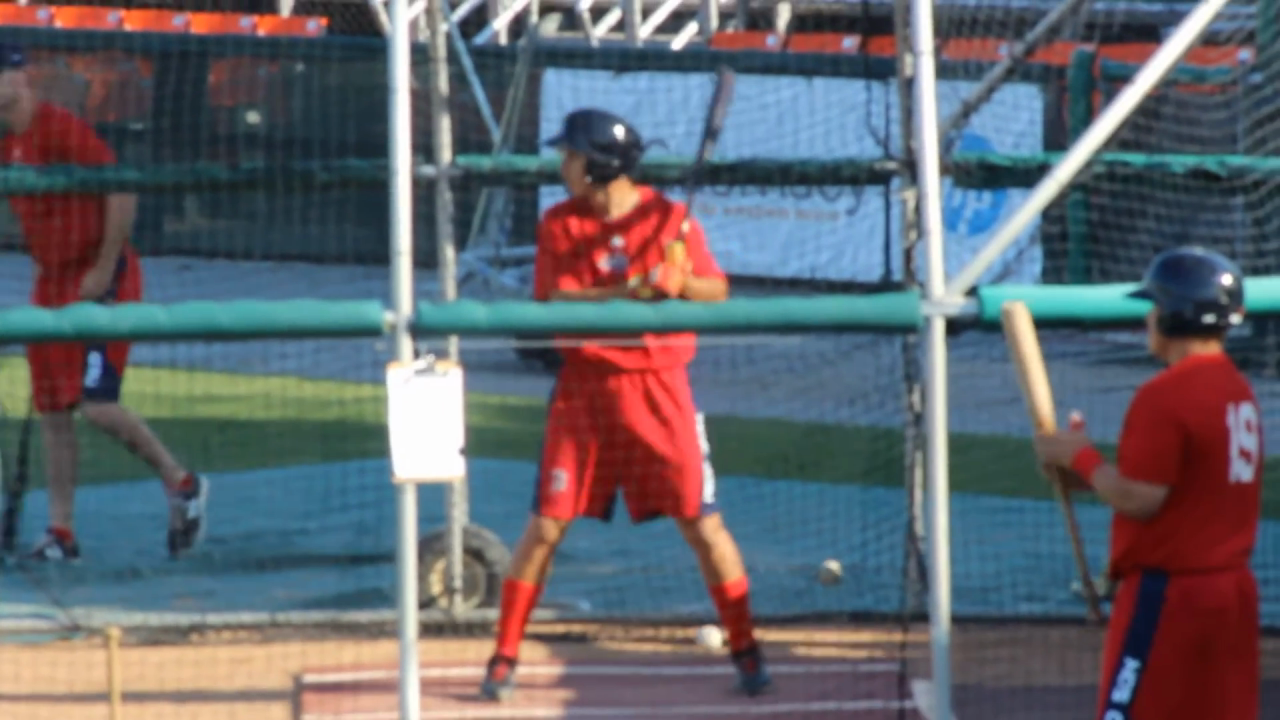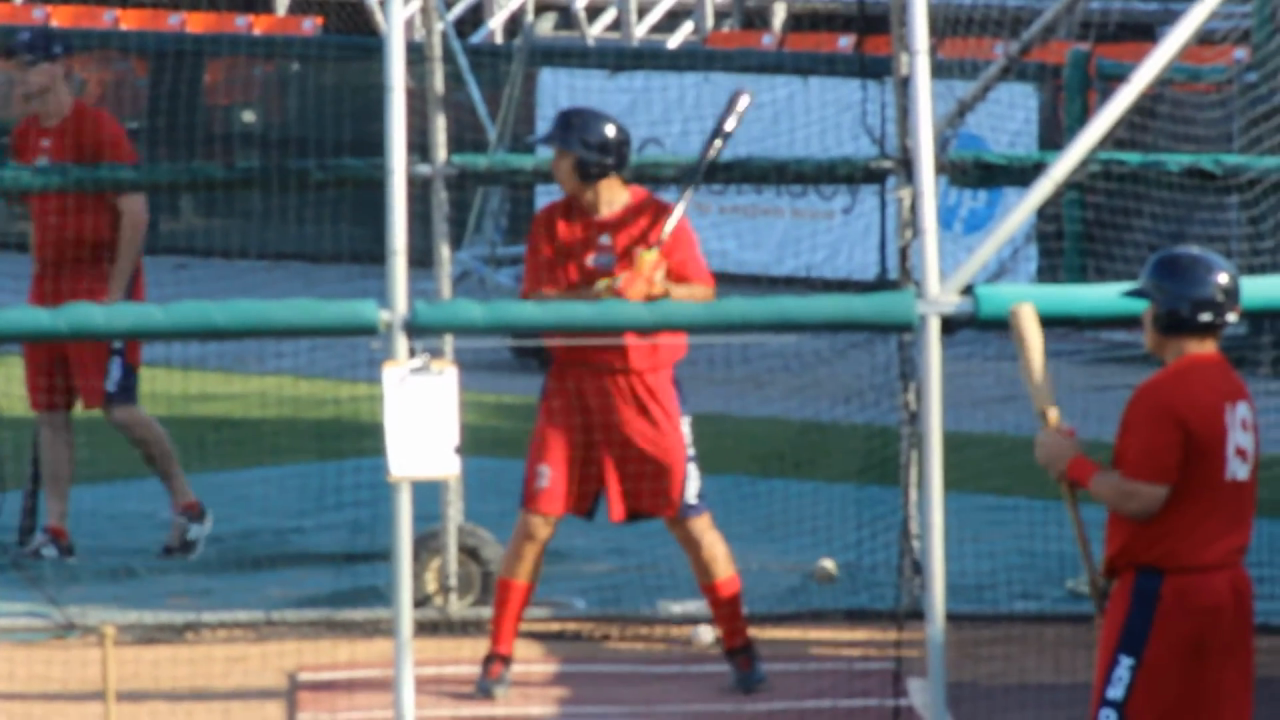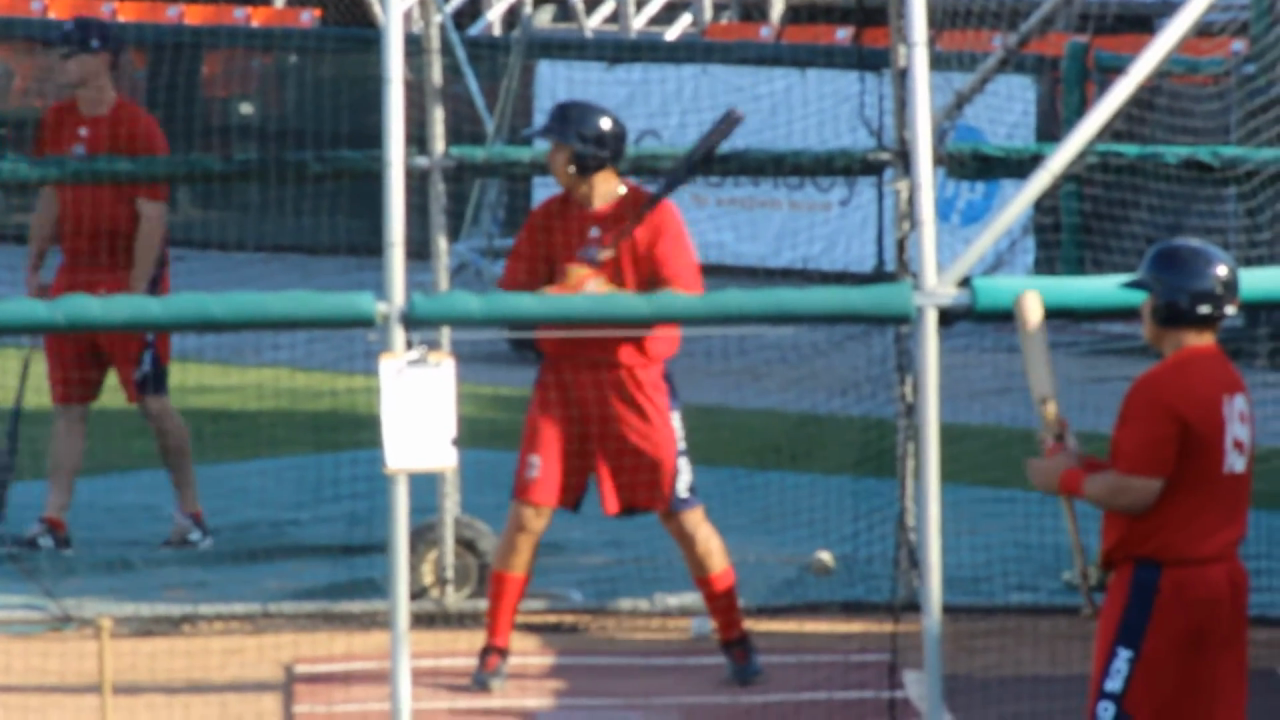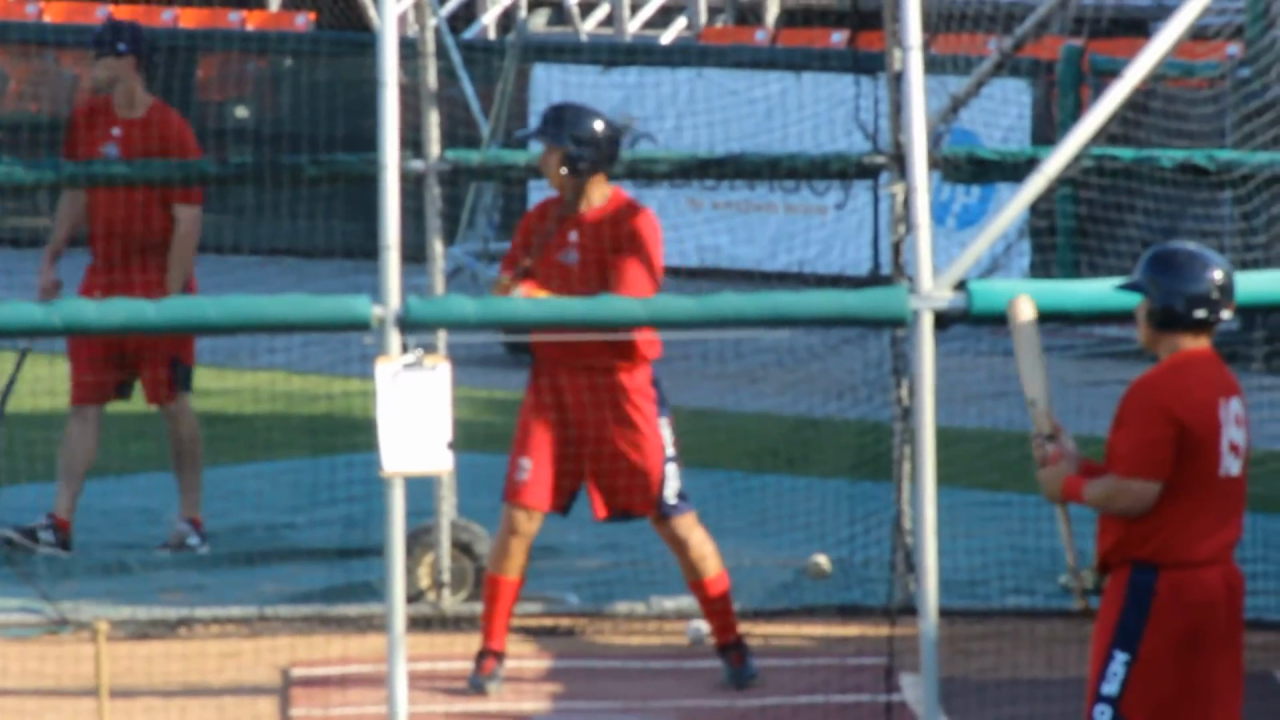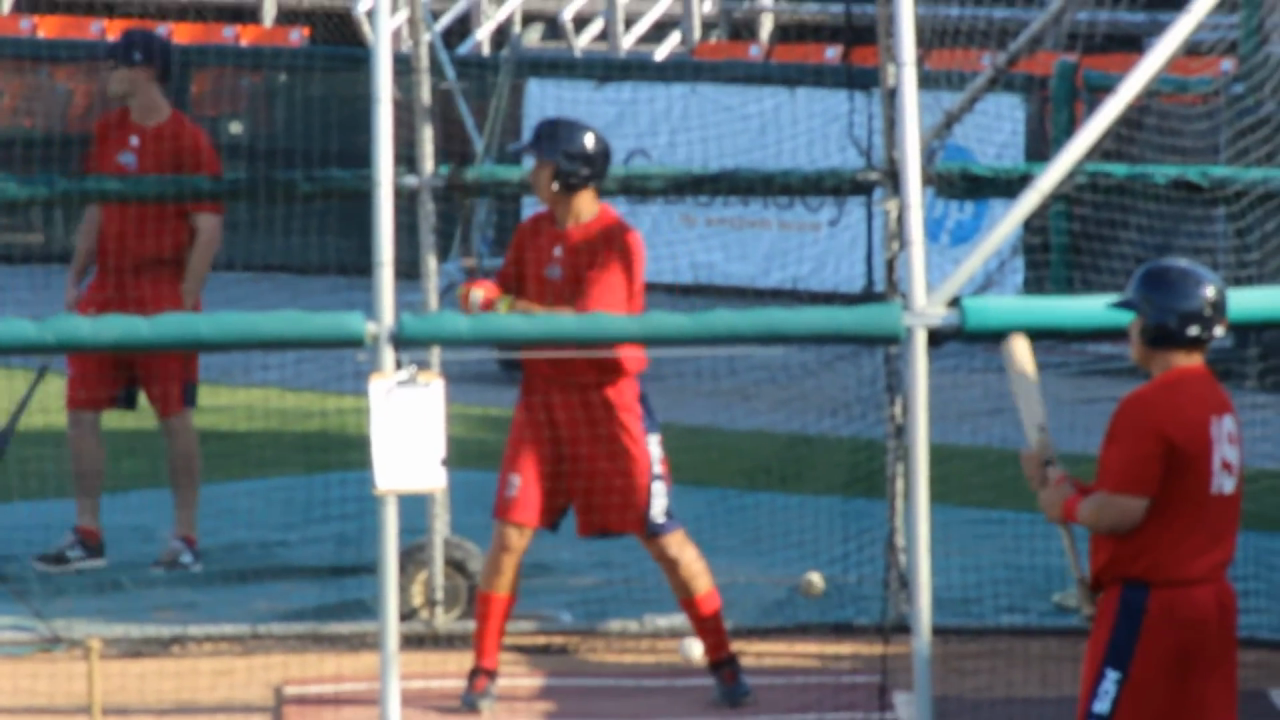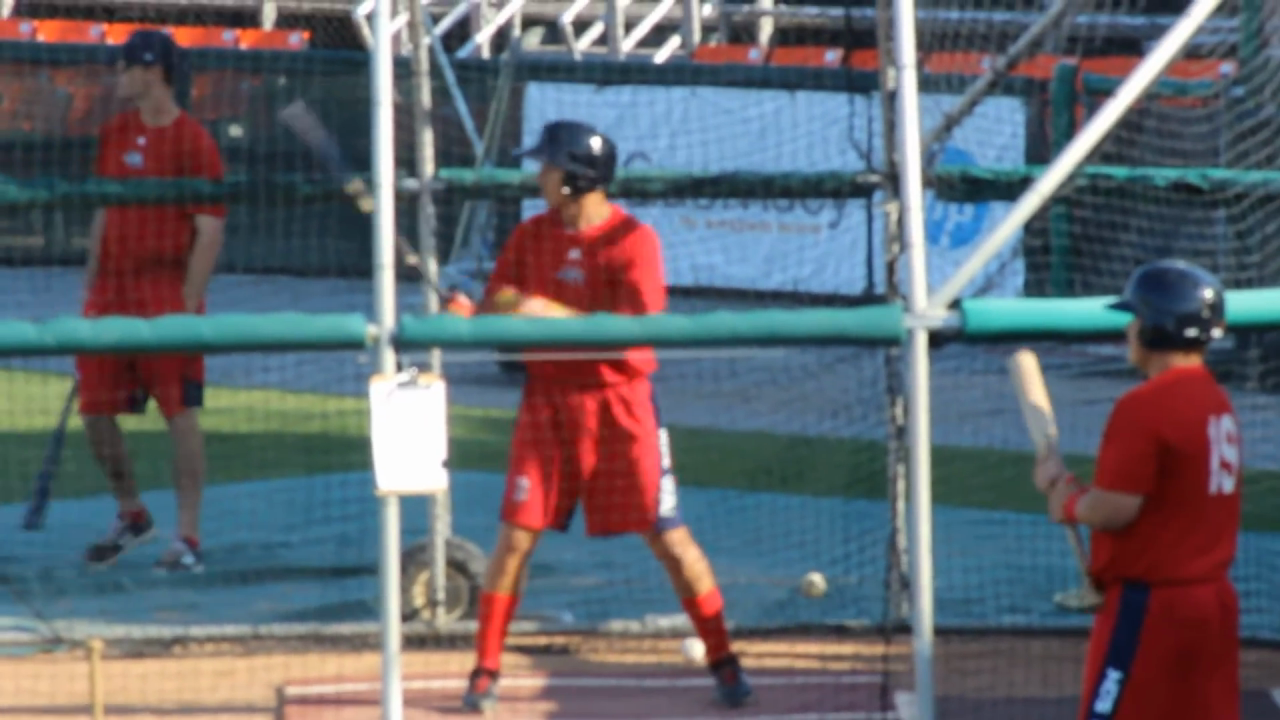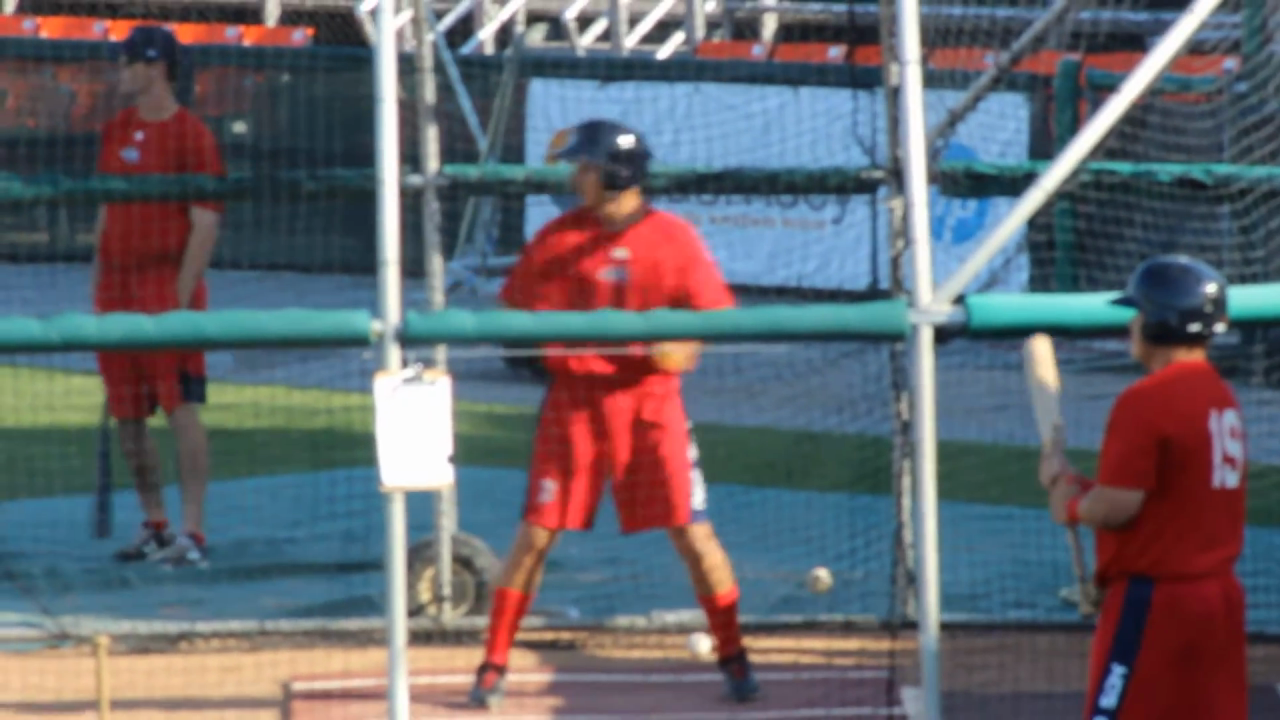
dt=0.2s
person 1, frame 1
left shoulder: (670, 218)
right shoulder: (558, 222)
left elbow: (717, 293)
right elbow: (559, 304)
left wrist: (683, 281)
right wrist: (635, 290)
left hip: (659, 386)
right hip: (584, 386)
left knee: (702, 522)
right knee: (546, 524)
left ankle: (746, 650)
right ankle: (504, 655)
person 1, frame 2
left shoulder: (661, 218)
right shoulder: (550, 222)
left elbow: (702, 296)
right elbow: (537, 305)
left wrist: (656, 289)
right wrist: (599, 294)
left hip: (645, 386)
right hip: (572, 383)
left knee: (691, 521)
right knee: (535, 522)
left ankle: (739, 647)
right ankle: (499, 654)
person 1, frame 3
left shoulder: (655, 215)
right shoulder: (546, 217)
left elbow: (684, 297)
right elbow: (512, 294)
left wrist: (607, 293)
right wrist: (548, 294)
left hip: (634, 380)
right hip: (563, 377)
left knee: (683, 515)
right knee: (527, 515)
left ankle: (735, 639)
right ankle: (495, 646)
person 1, frame 4
left shoulder: (632, 223)
right shoulder: (541, 218)
right elbow: (517, 287)
left wrist: (537, 298)
right wrist: (509, 290)
left hip: (621, 384)
right hip: (552, 381)
left knee: (673, 518)
right knee: (519, 518)
left ankle: (730, 642)
right ankle: (492, 650)
person 1, frame 5
left shoulder: (616, 239)
right shoulder: (531, 232)
right elbow: (510, 302)
left wrist: (500, 304)
right wrist: (480, 298)
left hip: (610, 401)
right hip: (543, 396)
left knee: (663, 536)
right knee: (510, 534)
left ankle: (722, 660)
right ankle: (484, 668)
person 1, frame 6
left shoulder: (634, 240)
right shoulder: (532, 236)
right elbow: (505, 306)
left wrist: (550, 311)
right wrist: (473, 313)
left hip: (620, 402)
right hip: (550, 399)
left knee: (668, 535)
right knee: (517, 535)
left ankle: (724, 660)
right ankle: (486, 668)
person 1, frame 7
left shoulder: (675, 236)
right shoulder: (560, 236)
left elbow: (713, 316)
right elbow: (517, 304)
left wrist: (680, 346)
left hip: (652, 399)
right hip: (576, 399)
left knee: (692, 532)
right knee: (537, 532)
left ankle: (733, 656)
right ankle: (494, 662)
person 2, frame 1
left shoulder: (64, 129)
left elbow: (124, 197)
left wrist: (103, 269)
left hip: (99, 284)
right hip: (52, 283)
left knee: (96, 405)
right knee: (51, 412)
left ankle: (181, 483)
right ankle: (59, 533)
person 2, frame 2
left shoulder: (100, 129)
right shoulder: (23, 135)
left elbow: (135, 212)
left wrist: (116, 292)
right wrist: (38, 281)
left hip: (105, 285)
right hip: (51, 286)
left knee: (119, 409)
right knee: (50, 412)
left ankle: (189, 509)
right ankle: (55, 532)
person 2, frame 3
left shoulder: (140, 128)
right shoulder: (55, 122)
left elbow: (154, 218)
left wrist: (135, 297)
right wrist: (34, 266)
left hip: (132, 279)
right hip: (75, 277)
left knee: (153, 402)
right knee: (68, 403)
left ankle: (193, 517)
right ankle: (54, 523)
person 2, frame 4
left shoulder: (172, 131)
right shoulder: (86, 120)
left elbow: (189, 220)
right elbow: (76, 193)
left wrist: (169, 297)
right wrist: (51, 261)
left hip: (158, 279)
right hip: (103, 277)
left knee: (173, 402)
right knee: (84, 402)
left ankle: (192, 523)
right ankle: (59, 523)
person 2, frame 5
left shoulder: (189, 141)
right shoulder: (106, 131)
left elbow: (208, 229)
right elbow: (95, 209)
left wrist: (185, 303)
right wrist: (75, 279)
left hip: (163, 293)
right hip: (107, 289)
left knee: (175, 416)
right knee: (81, 409)
left ankle: (185, 540)
right ankle: (86, 538)
person 2, frame 6
left shoulder: (194, 142)
right shoulder: (114, 133)
left elbow: (209, 232)
right elbow: (106, 212)
left wrist: (187, 308)
right wrist: (90, 285)
left hip: (167, 293)
right hip: (112, 291)
left knee: (180, 416)
right knee: (96, 410)
left ankle: (186, 540)
right ankle: (131, 517)
person 2, frame 7
left shoulder: (190, 135)
right shoulder: (114, 130)
left elbow: (205, 225)
right elbow: (108, 210)
left wrist: (180, 298)
right wrist: (97, 284)
left hip: (166, 289)
right hip: (117, 289)
left knee: (180, 410)
right knee: (126, 415)
left ankle: (191, 535)
right ankle: (155, 527)
person 3, frame 1
left shoulder: (1165, 394)
right shoulder: (1238, 390)
left elbow: (1138, 499)
left wrist: (1079, 455)
right wrist: (1085, 469)
left hip: (1168, 593)
right hip: (1231, 589)
person 3, frame 2
left shoulder: (1163, 393)
right shoulder: (1232, 387)
left elbow: (1140, 498)
left wrist: (1072, 466)
right wrist: (1089, 466)
left hip: (1164, 589)
right hip: (1225, 587)
person 3, frame 3
left shoulder: (1162, 385)
right shoulder: (1228, 380)
left elbow: (1135, 492)
left wrist: (1066, 479)
right wrist: (1083, 465)
left hip: (1160, 583)
right hip: (1220, 579)
person 3, frame 4
left shoulder: (1157, 388)
right shoulder: (1223, 383)
left elbow: (1133, 497)
left wrist: (1070, 485)
right wrist: (1080, 467)
left hip: (1156, 586)
right hip: (1215, 582)
person 3, frame 5
left shoulder: (1148, 406)
right shoulder: (1216, 401)
left elbow: (1120, 513)
left wrist: (1066, 504)
right wrist: (1066, 485)
left hip: (1148, 604)
right hip: (1209, 599)
person 3, frame 6
left shoulder: (1145, 405)
right shoulder: (1216, 402)
left elbow: (1113, 511)
left wrist: (1071, 505)
right wrist: (1071, 485)
left hip: (1149, 605)
right hip: (1211, 600)
person 3, frame 7
left shoulder: (1146, 400)
right shoulder: (1221, 397)
left elbow: (1115, 507)
left wrist: (1071, 505)
right wrist: (1076, 483)
left hip: (1154, 599)
right hip: (1216, 595)
